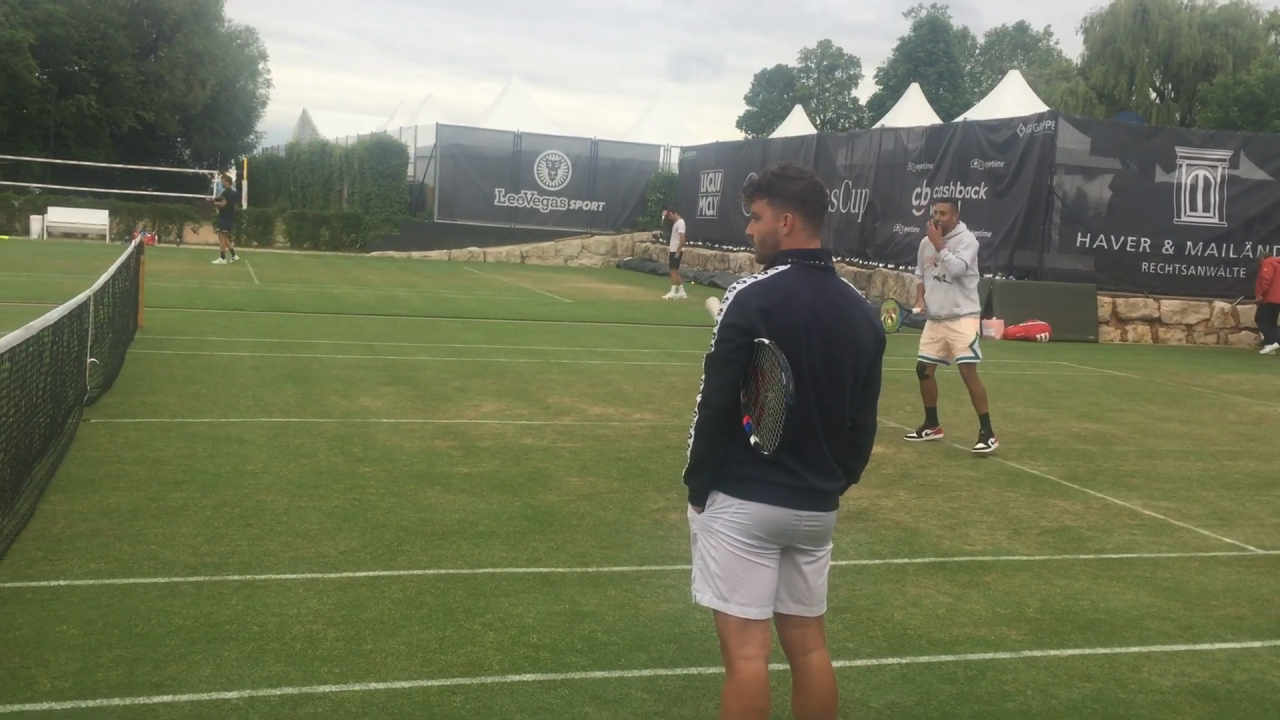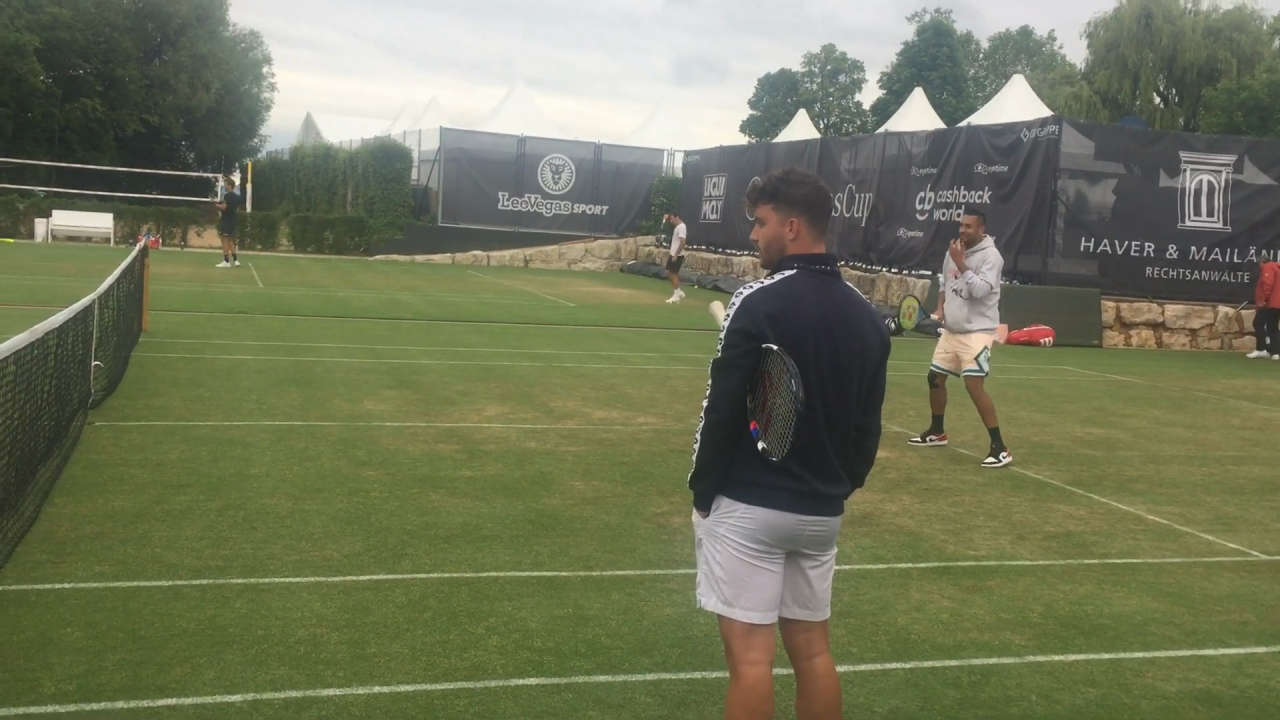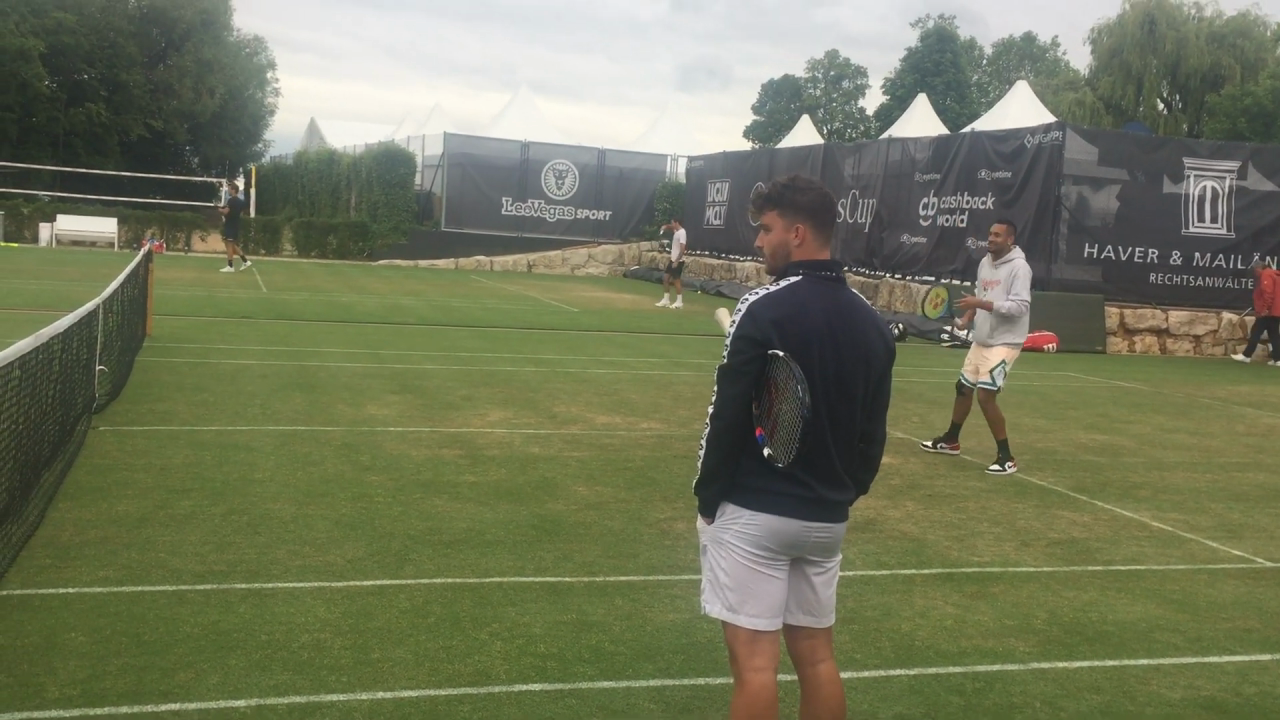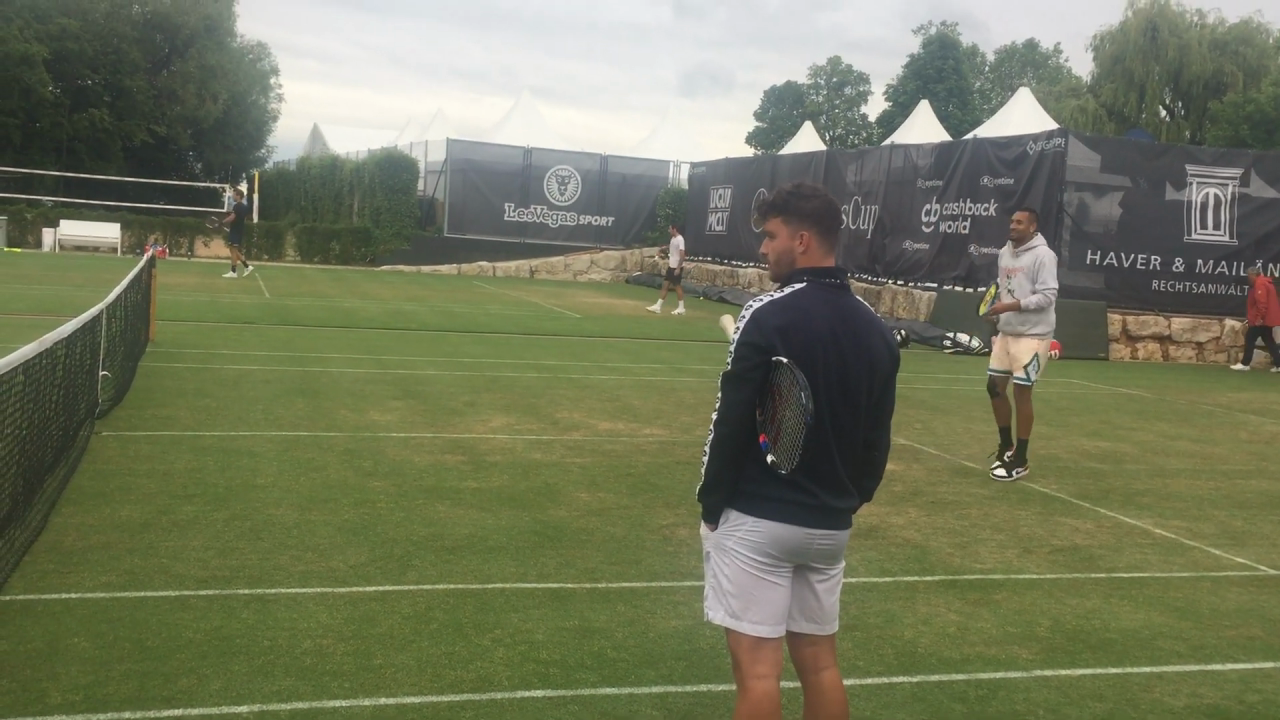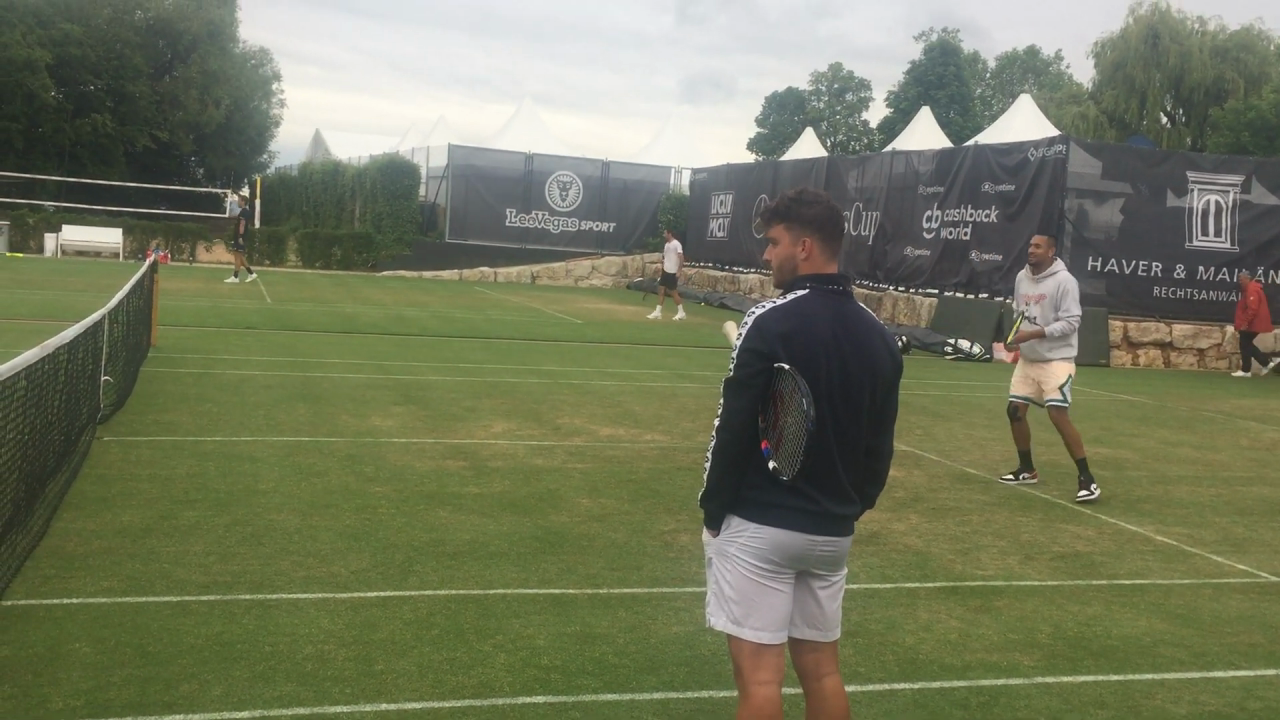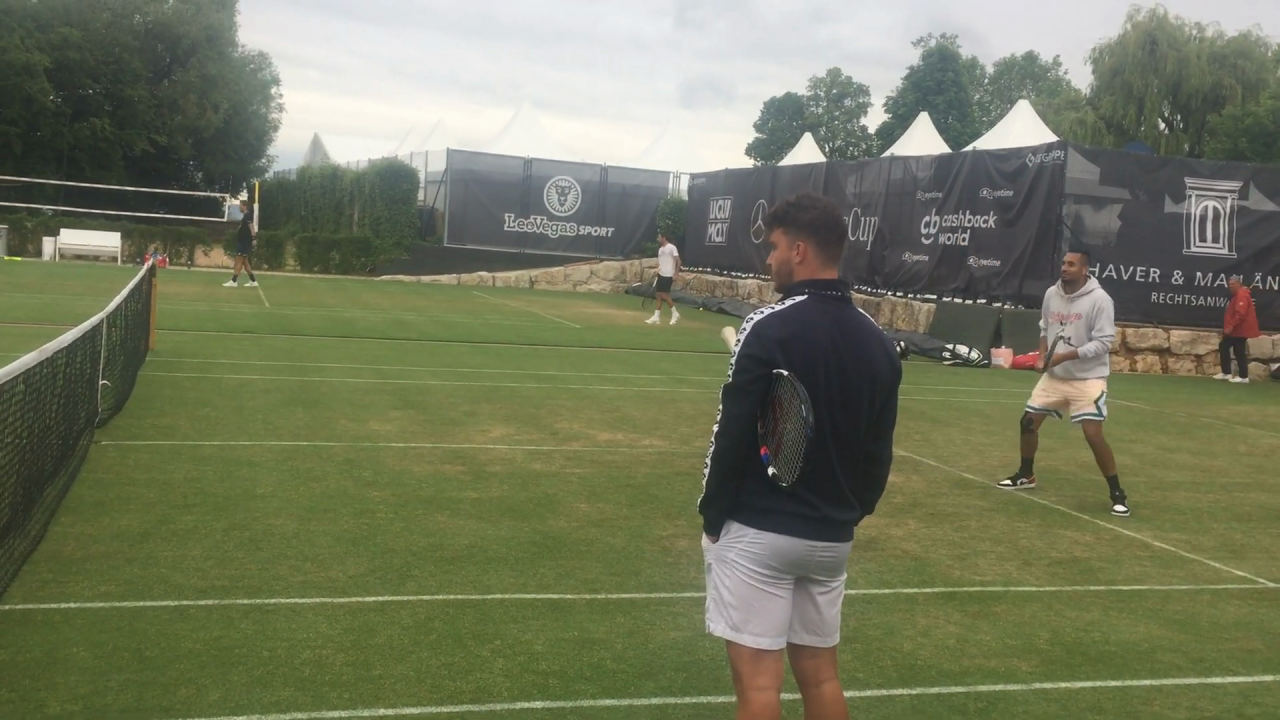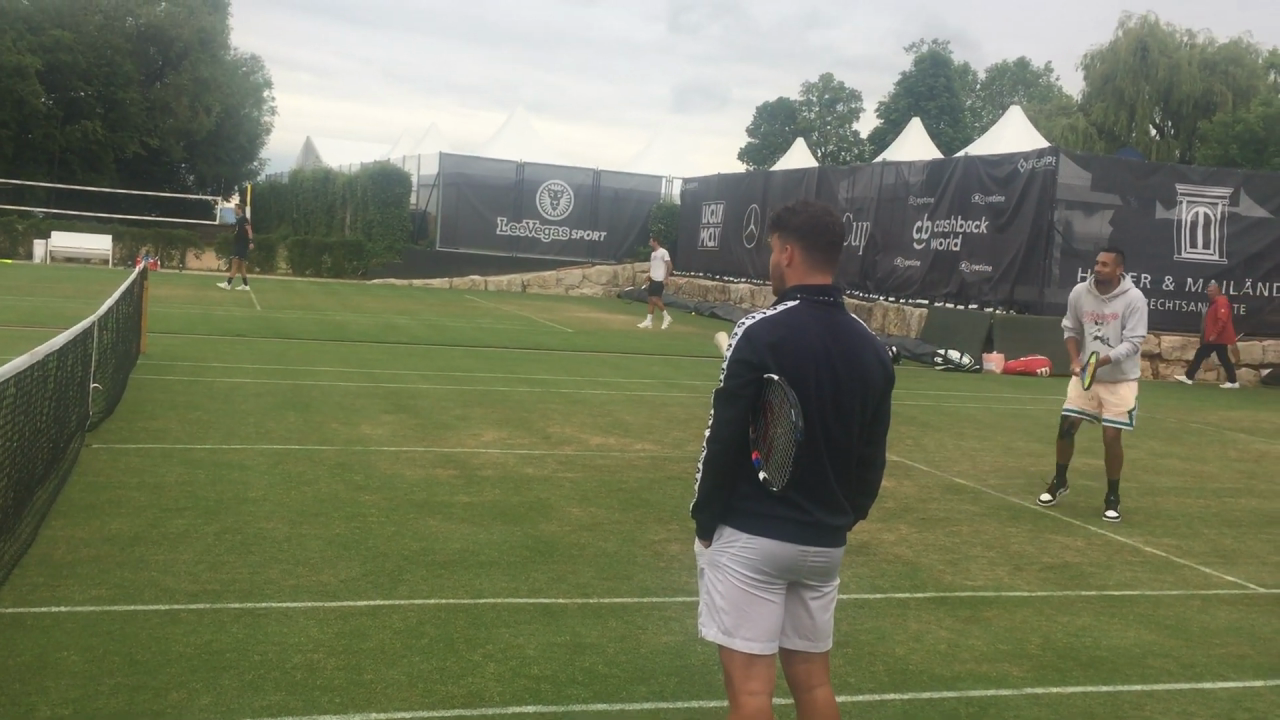
dt=0.2s
person 1, frame 1
left shoulder: (753, 298)
right shoulder: (861, 311)
left elbow: (716, 405)
right elbow: (864, 422)
left wrist: (698, 486)
left hip: (743, 502)
right hip: (816, 506)
left knee: (745, 650)
right knee: (808, 643)
person 1, frame 2
left shoulder: (759, 303)
right shoulder: (867, 316)
left elbow: (723, 410)
right elbow: (868, 426)
left wrist: (703, 491)
left hip: (748, 507)
right hip: (821, 512)
left knee: (749, 654)
right knee: (812, 648)
person 1, frame 3
left shoulder: (764, 310)
right shoulder: (872, 322)
left elbow: (728, 417)
right elbow: (873, 432)
left wrist: (707, 497)
left hip: (753, 513)
right hip: (826, 518)
left knee: (754, 661)
right knee: (817, 656)
person 1, frame 4
left shoulder: (768, 316)
right shoulder: (876, 329)
left elbow: (731, 423)
right elbow: (877, 440)
left wrist: (711, 503)
left hip: (756, 519)
right hip: (829, 525)
left knee: (757, 668)
right knee: (820, 662)
person 1, frame 5
left shoulder: (771, 322)
right shoulder: (879, 336)
left elbow: (733, 429)
right elbow: (880, 446)
left wrist: (713, 510)
left hip: (758, 526)
right hip: (832, 531)
left knee: (759, 675)
right knee: (821, 667)
person 1, frame 6
left shoulder: (769, 328)
right shoulder: (878, 342)
left elbow: (733, 435)
right elbow: (879, 452)
left wrist: (713, 516)
left hip: (758, 532)
right hip: (831, 537)
right knee: (820, 674)
person 1, frame 7
left shoulder: (760, 333)
right shoulder: (872, 348)
left elbow: (724, 439)
right elbow: (872, 458)
left wrist: (705, 520)
left hip: (750, 537)
right hip: (824, 543)
person 2, frame 1
left shoulder: (966, 240)
right shoulder: (925, 242)
left elbow: (957, 269)
right elbow: (921, 275)
left wrist: (939, 244)
right wrist: (920, 299)
left hip: (963, 317)
right hip: (934, 319)
left knee: (968, 372)
right knee: (924, 369)
left ankle: (987, 433)
right ankle: (932, 425)
person 2, frame 2
left shoulder: (991, 256)
right shoulder: (953, 253)
left elbow: (981, 290)
left wrist: (960, 263)
right wrist: (940, 308)
left hip: (977, 330)
right hip: (951, 330)
left knee: (974, 385)
right knee: (935, 378)
left ankle: (999, 447)
right ankle: (937, 431)
person 2, frame 3
left shoulder: (1019, 267)
right shoulder: (985, 262)
left elbow: (1019, 307)
left wrist: (982, 303)
right wrist: (967, 316)
left hip: (1004, 343)
right hip: (981, 342)
left knee: (985, 397)
right knee: (963, 389)
left ankle: (1006, 457)
right ankle: (951, 440)
person 2, frame 4
left shoulder: (1043, 255)
right shoulder: (1005, 253)
left elbow: (1047, 296)
left wrist: (1010, 306)
right wrist: (998, 308)
left hip: (1032, 335)
right hip: (1006, 332)
left knee: (1021, 393)
right knee: (995, 387)
left ankle: (1020, 460)
right ankle: (1008, 447)
person 2, frame 5
left shoulder: (1064, 281)
right shoulder: (1022, 277)
left elbow: (1071, 323)
left wrist: (1034, 334)
right wrist: (1017, 337)
left hip: (1057, 360)
right hip: (1027, 359)
left knee: (1058, 416)
right knee: (1014, 411)
left ankle: (1086, 478)
right ankle: (1027, 469)
person 2, frame 6
left shoulder: (1100, 299)
right shoulder: (1051, 294)
left elbow: (1103, 343)
left wrist: (1067, 355)
right wrist: (1042, 356)
left hip: (1088, 378)
right hip: (1054, 375)
left knee: (1093, 433)
right knee: (1028, 422)
left ankle: (1117, 493)
right ankle: (1026, 474)
person 2, frame 7
left shoulder: (1135, 299)
right shoulder: (1079, 293)
left elbow: (1133, 343)
right elbow: (1070, 328)
left wrist: (1101, 362)
right wrist: (1075, 359)
left hip: (1122, 379)
left knee: (1111, 437)
right knee: (1066, 427)
left ankle: (1112, 497)
right ankle: (1059, 481)
